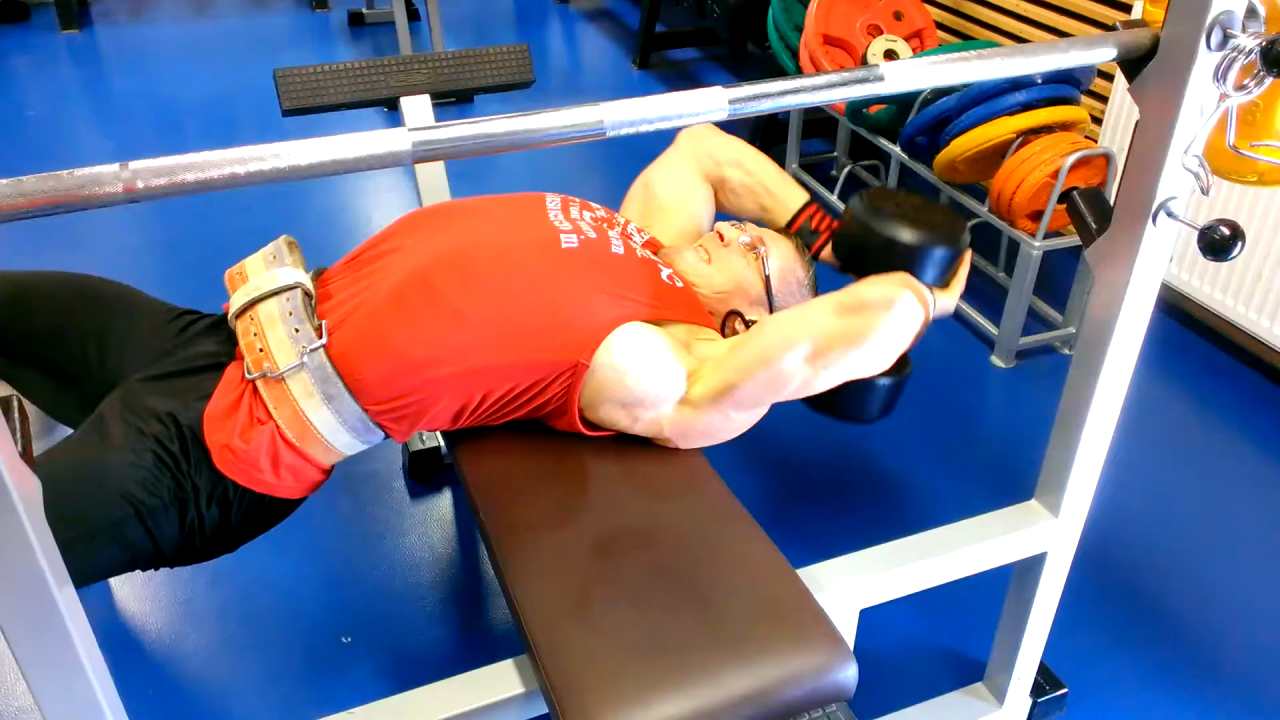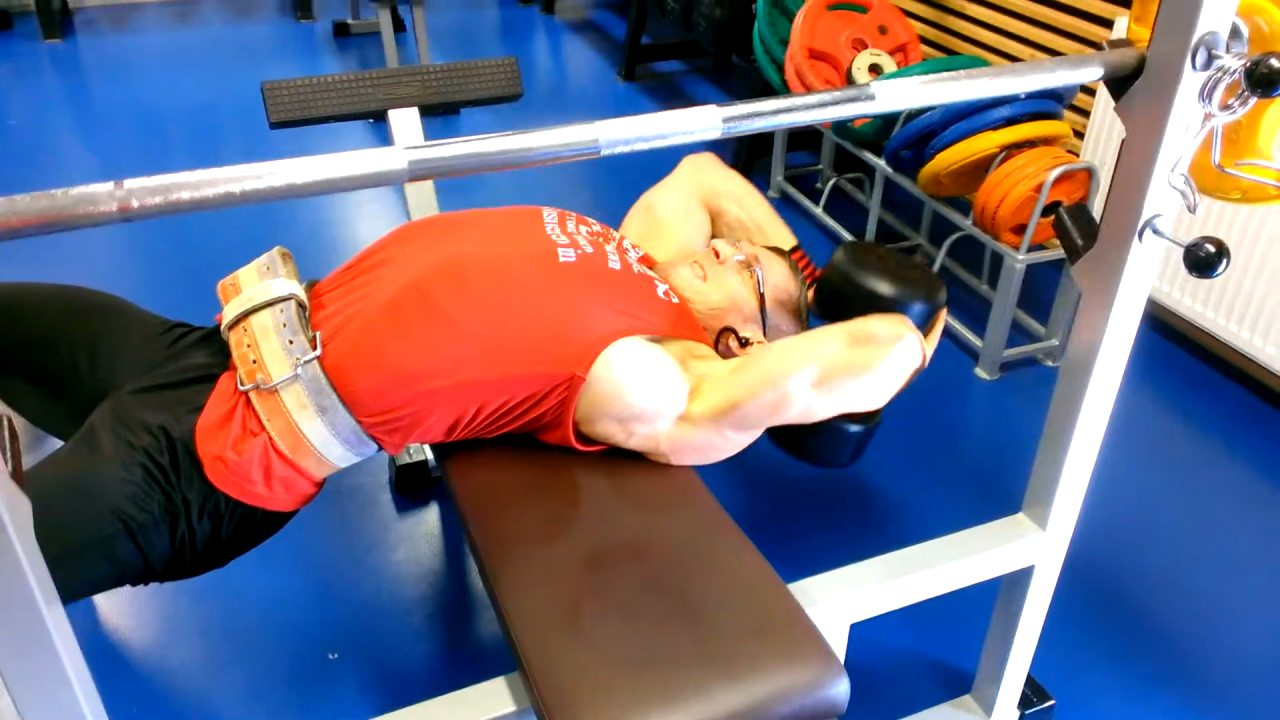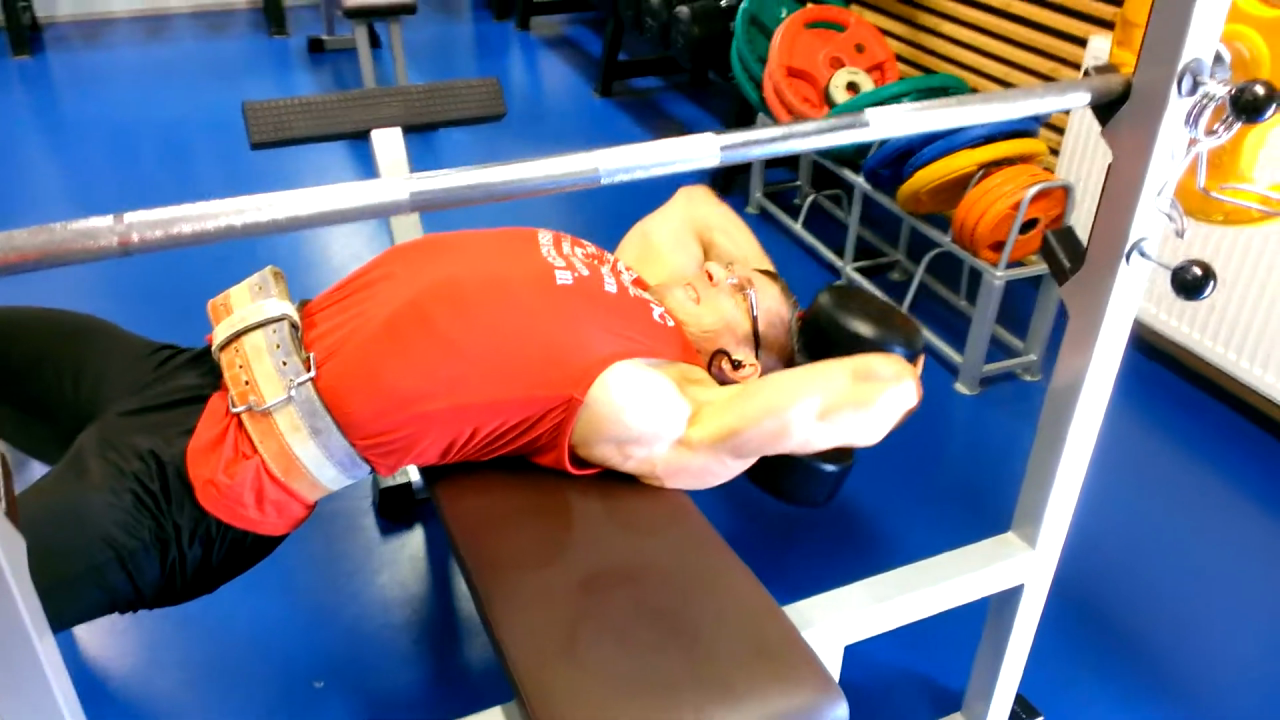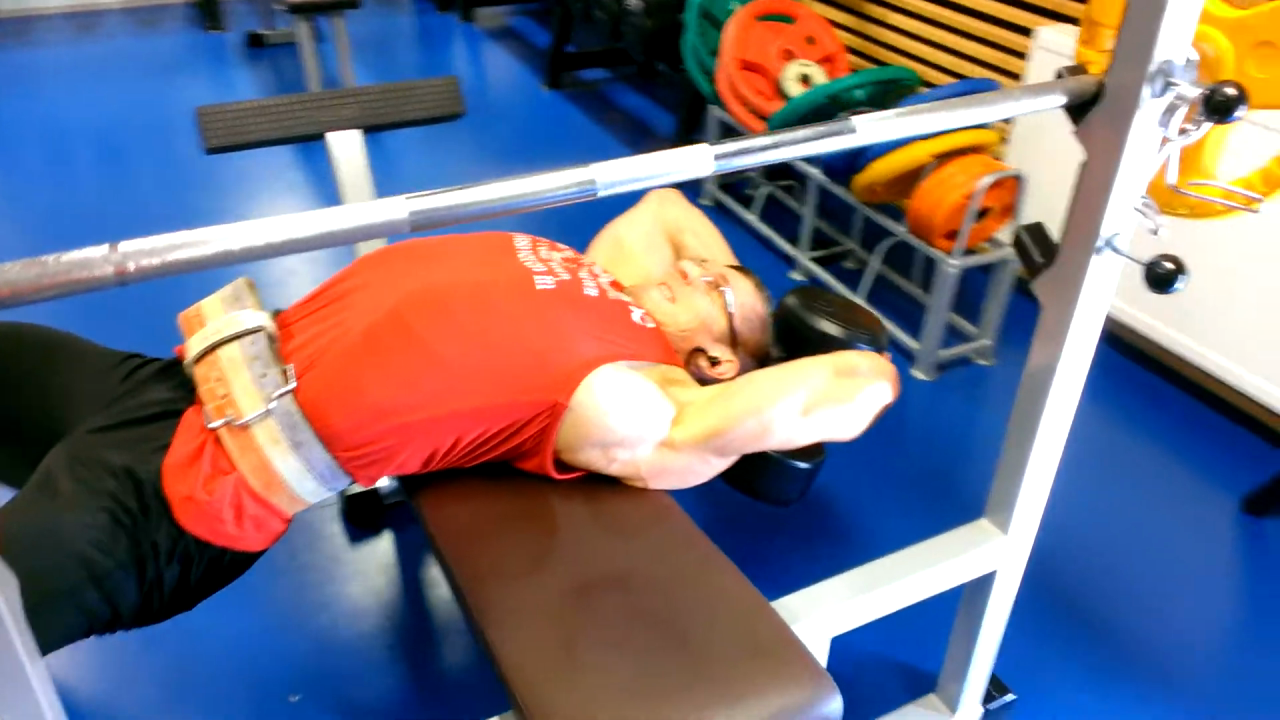
dt=0.2s
person 1, frame 1
left shoulder: (662, 375)
right shoulder: (660, 247)
left elbow: (881, 313)
right elbow: (705, 145)
left wrist: (926, 295)
right wrist: (831, 231)
person 1, frame 2
left shoulder: (659, 387)
right shoulder: (651, 267)
left elbow: (876, 354)
right elbow: (701, 174)
left wrist: (911, 336)
right wrist: (812, 272)
person 1, frame 3
left shoulder: (652, 408)
right shoulder: (644, 289)
left elbow: (878, 389)
right elbow: (694, 204)
left wrist: (843, 358)
right wrist: (798, 314)
person 1, frame 4
left shoulder: (632, 407)
right shoulder: (618, 290)
left elbow: (852, 384)
right elbow: (666, 207)
left wrist: (876, 369)
right wrist: (765, 301)
